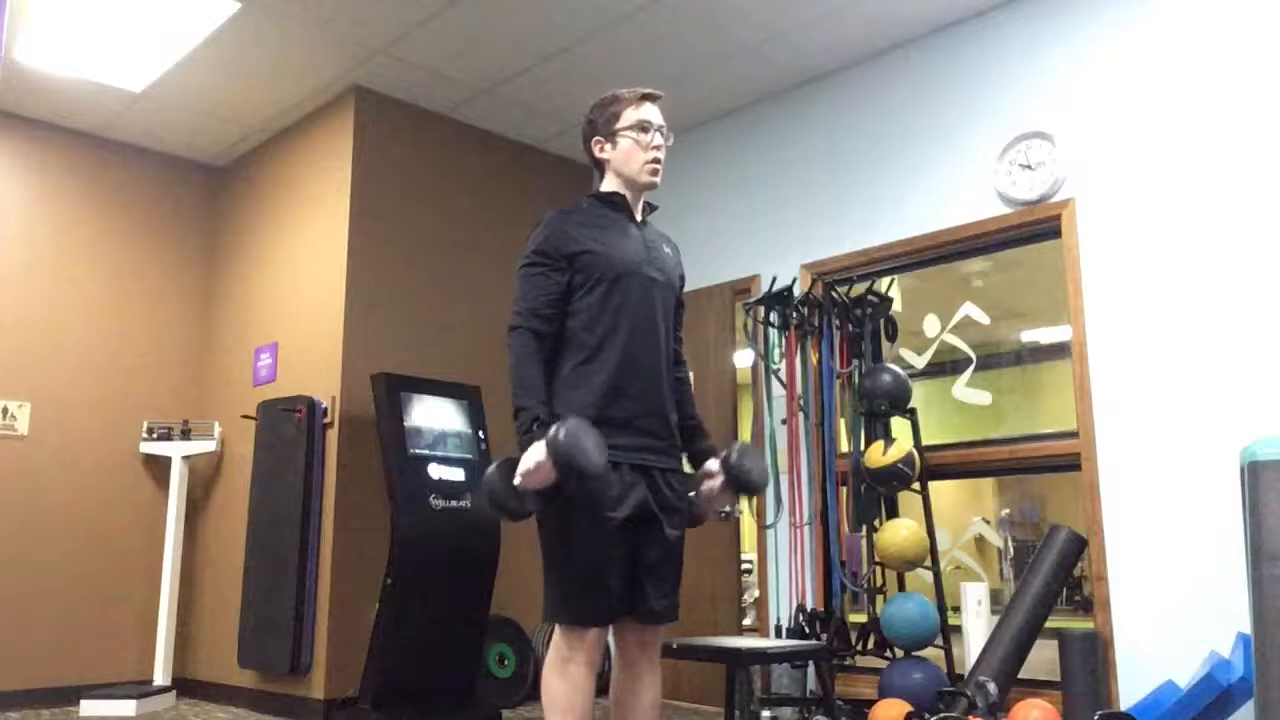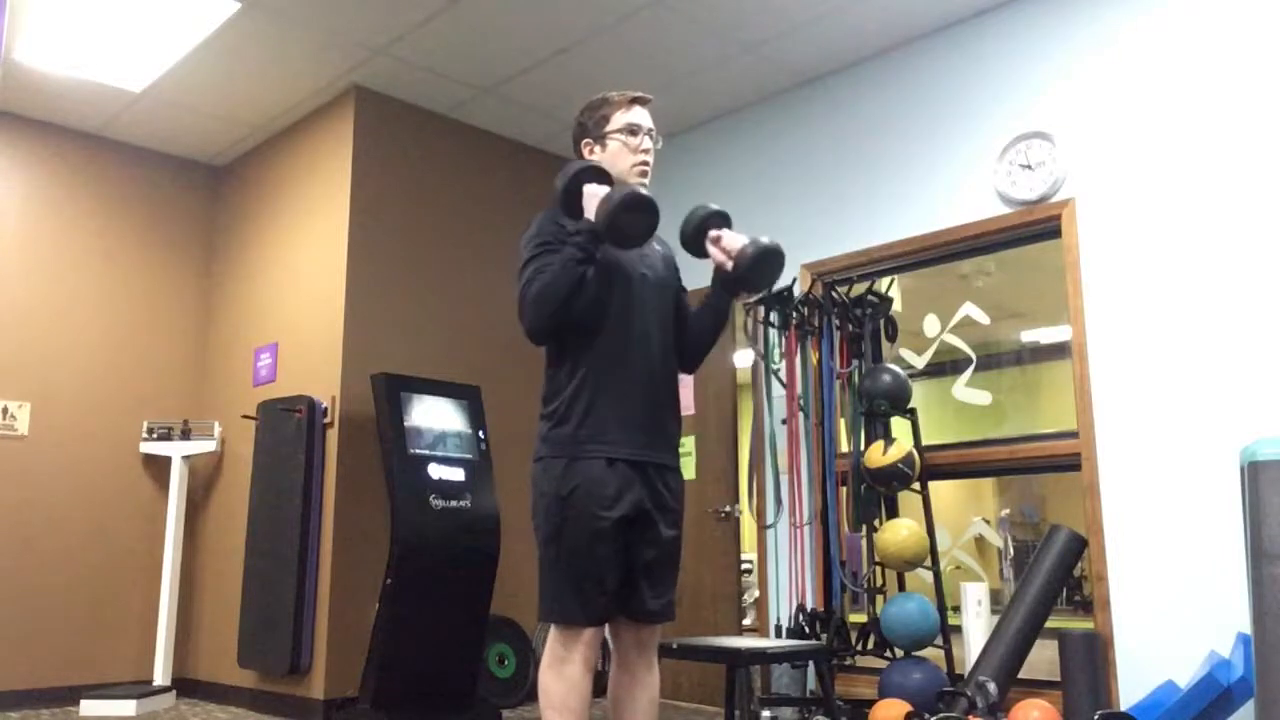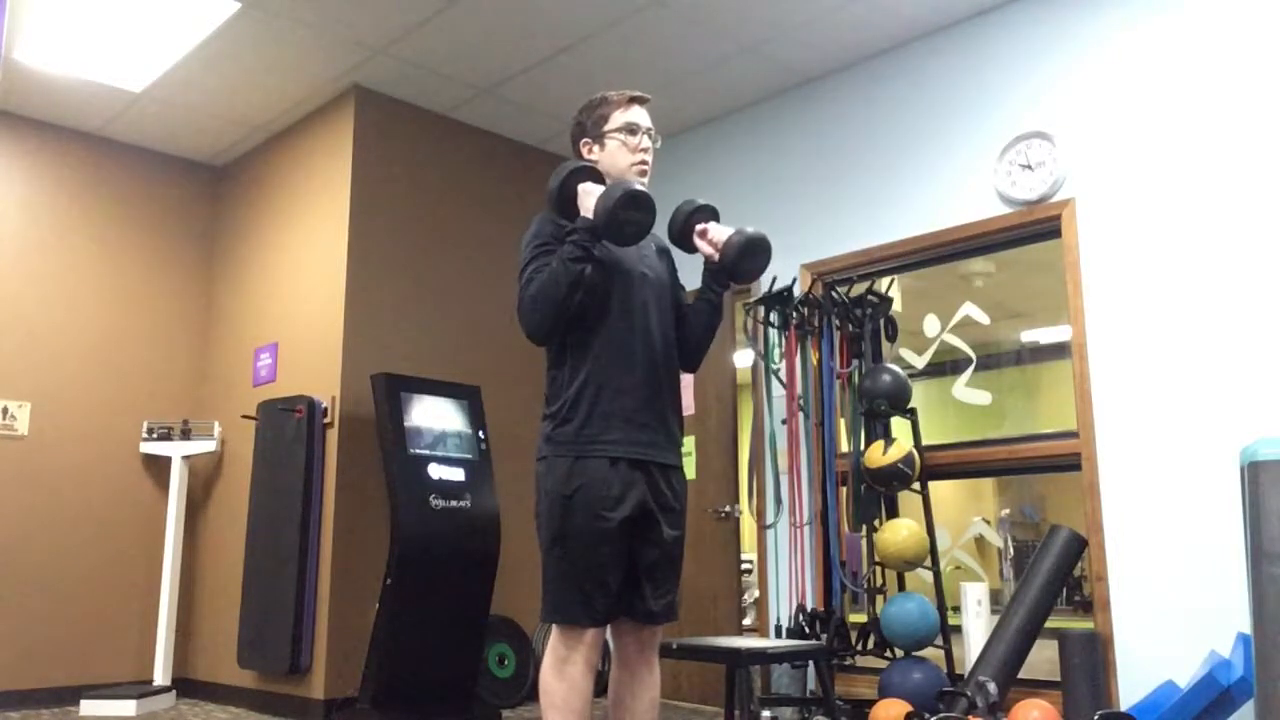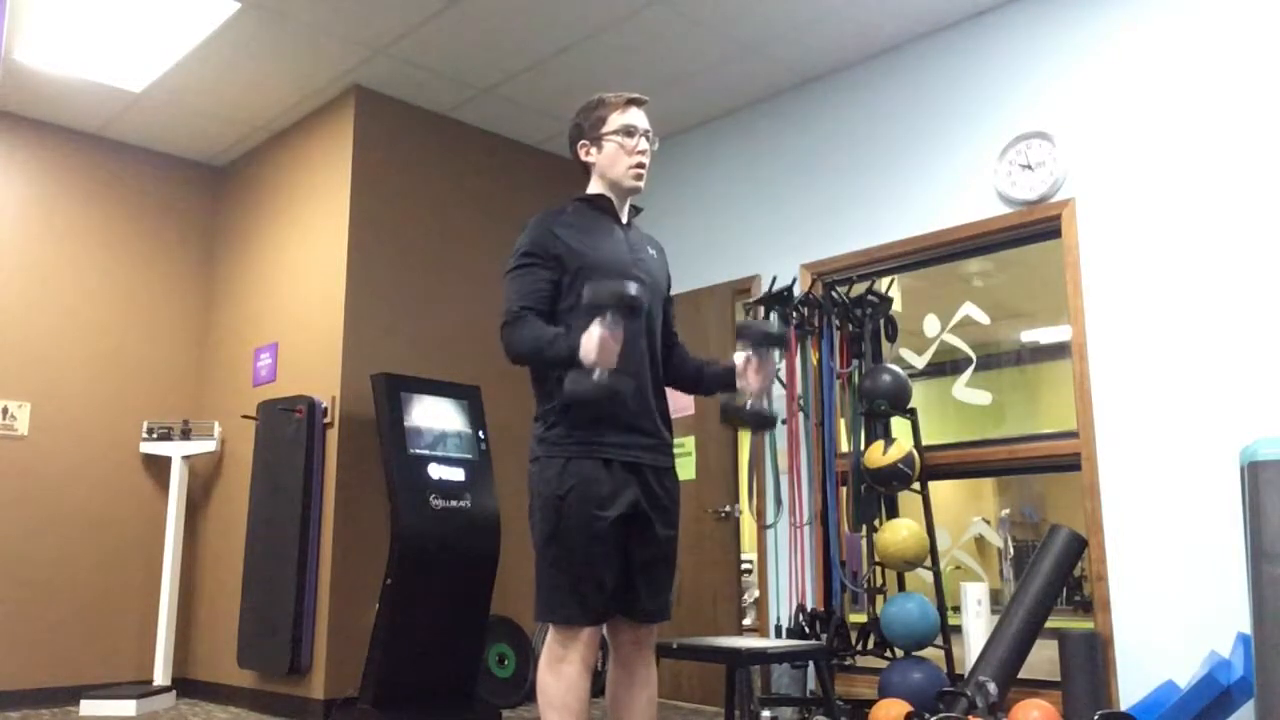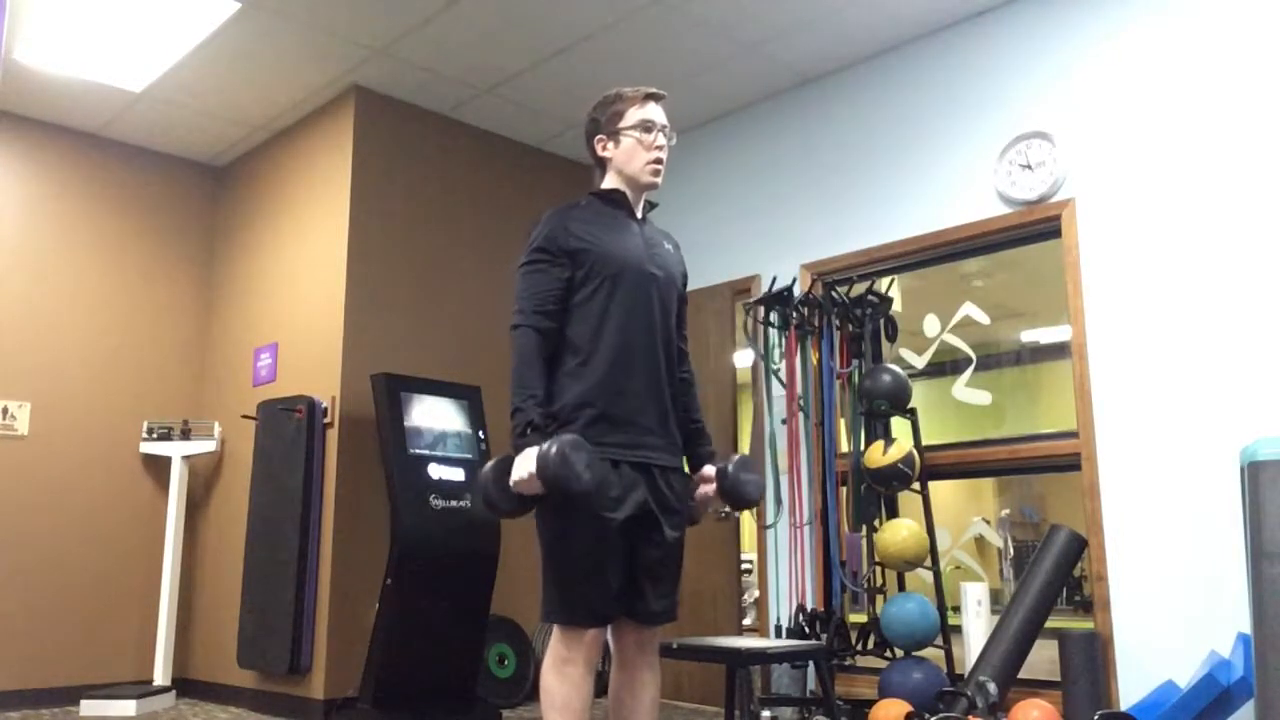
dt=0.7s
person 1, frame 1
left shoulder: (664, 248)
right shoulder: (566, 230)
right elbow: (527, 337)
left wrist: (703, 450)
right wrist: (534, 432)
left hip: (658, 465)
left knee: (645, 632)
right knee: (580, 629)
person 1, frame 2
left shoulder: (659, 249)
right shoulder: (560, 225)
left elbow: (687, 352)
right elbow: (537, 318)
left wrist: (725, 280)
right wrist: (589, 234)
left hip: (654, 461)
right hip: (582, 458)
left knee: (641, 632)
right knee: (576, 630)
person 1, frame 3
left shoulder: (655, 246)
right shoulder: (559, 226)
left elbow: (687, 352)
right elbow: (537, 319)
left wrist: (716, 274)
right wrist: (587, 232)
left hip: (657, 460)
right hip: (585, 457)
left knee: (642, 633)
right knee: (578, 630)
person 1, frame 4
left shoulder: (651, 249)
right shoulder: (553, 231)
right elbow: (517, 330)
left wrist: (728, 375)
right wrist: (574, 348)
left hip: (650, 462)
right hip: (579, 456)
left knee: (639, 632)
right knee: (574, 630)
person 1, frame 5
left shoulder: (667, 248)
right shoulder: (566, 228)
right elbow: (530, 335)
left wrist: (702, 454)
right wrist: (529, 437)
left hip: (658, 465)
right hip: (586, 462)
left knee: (642, 633)
right knee: (579, 630)
